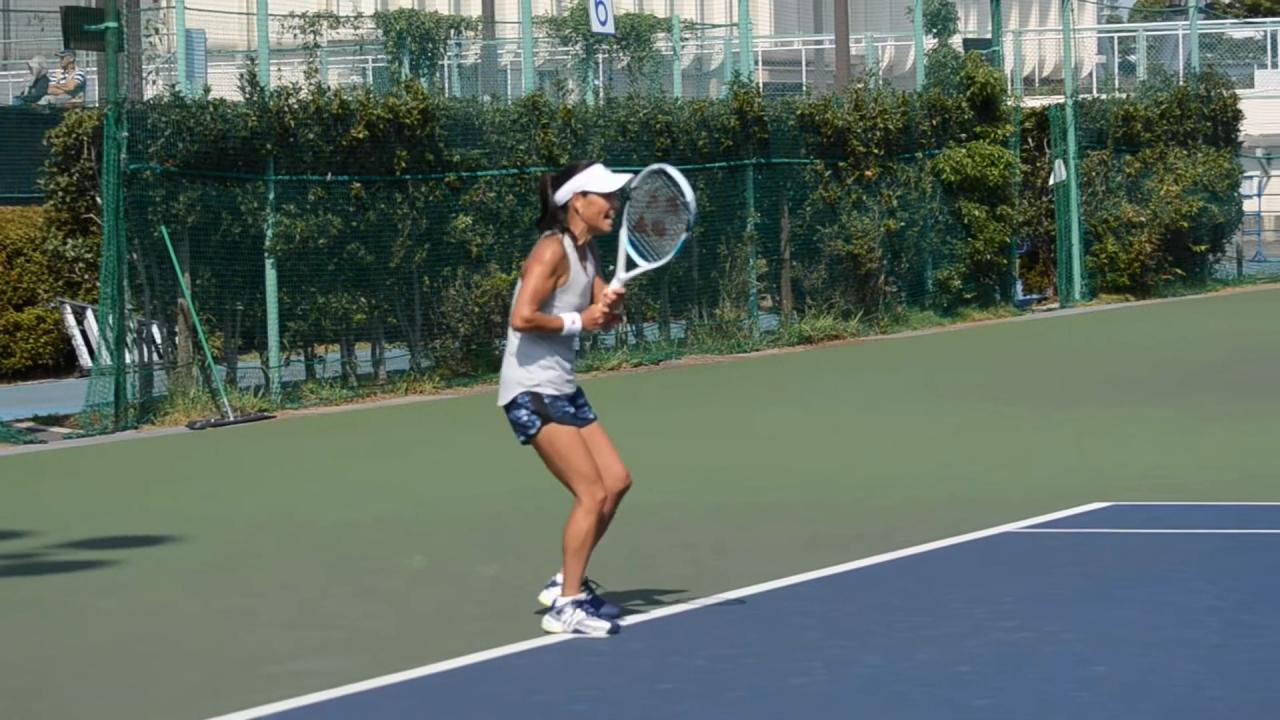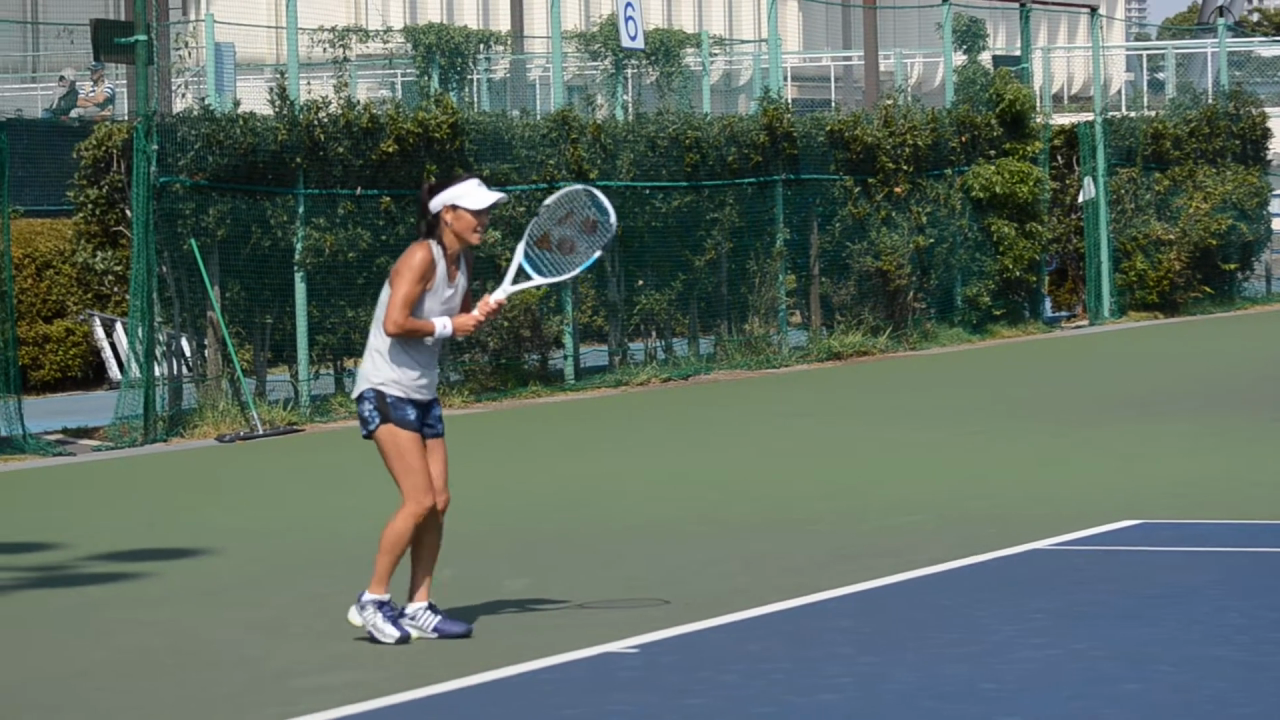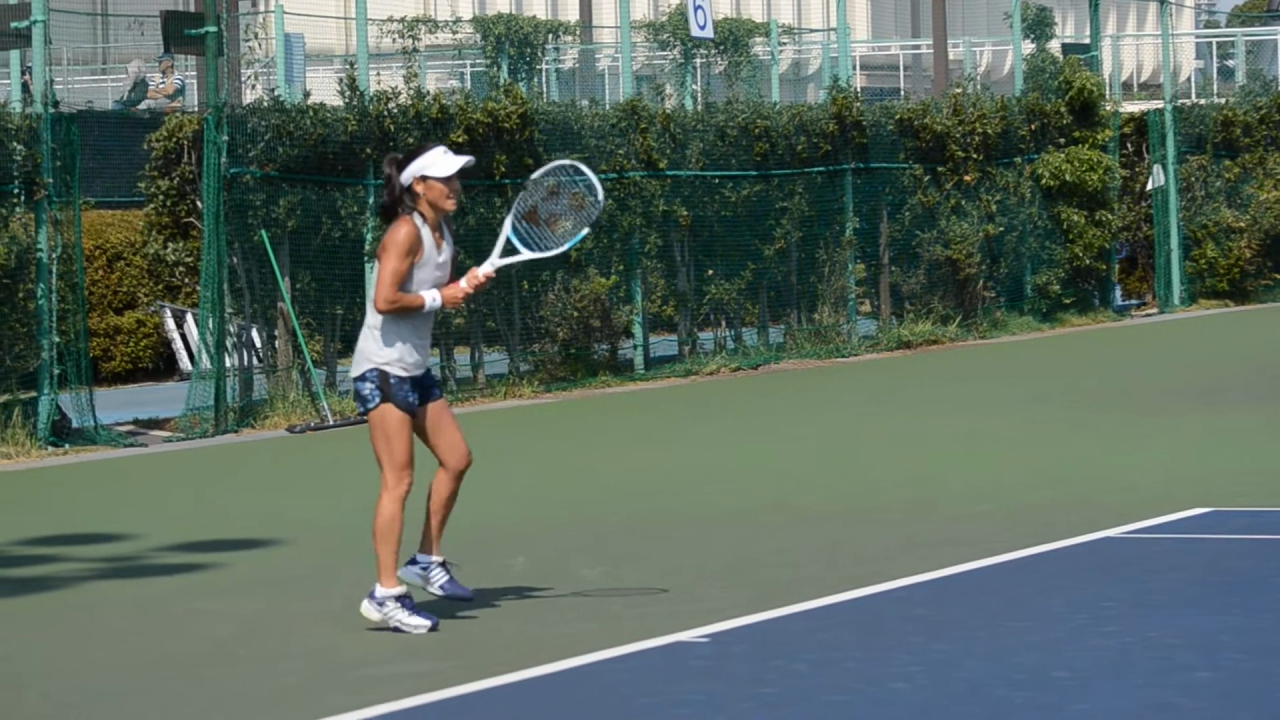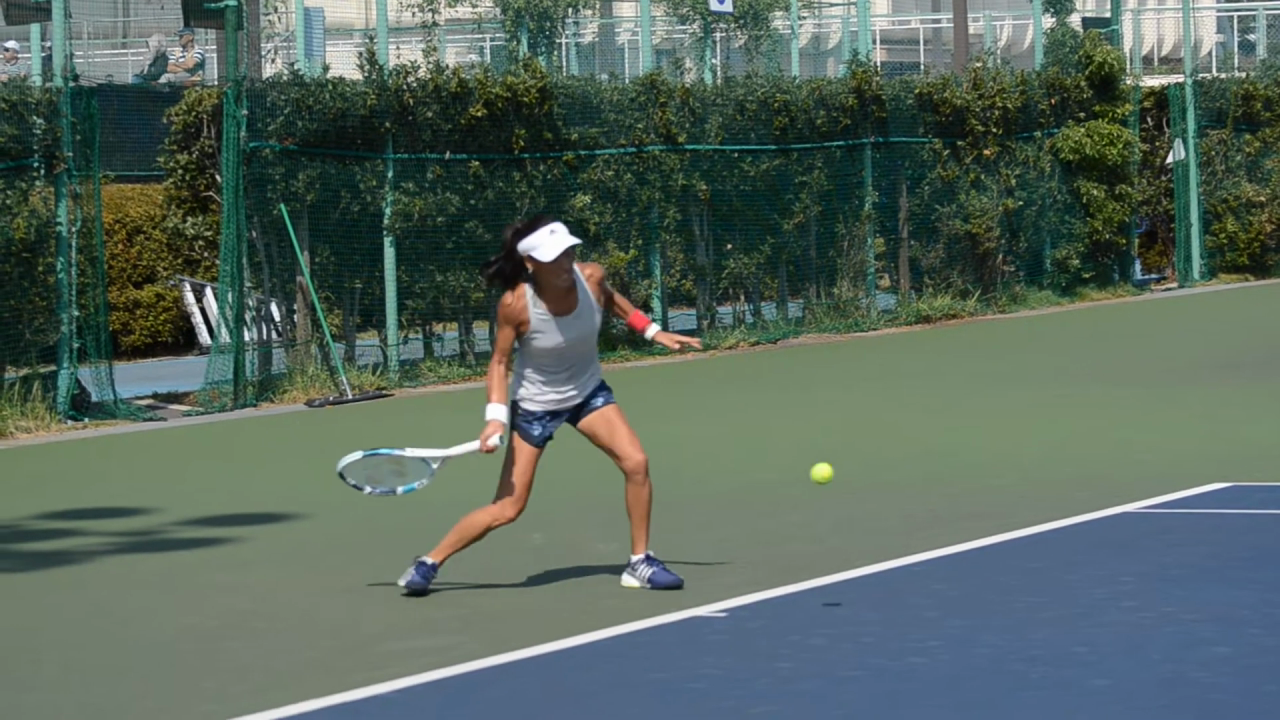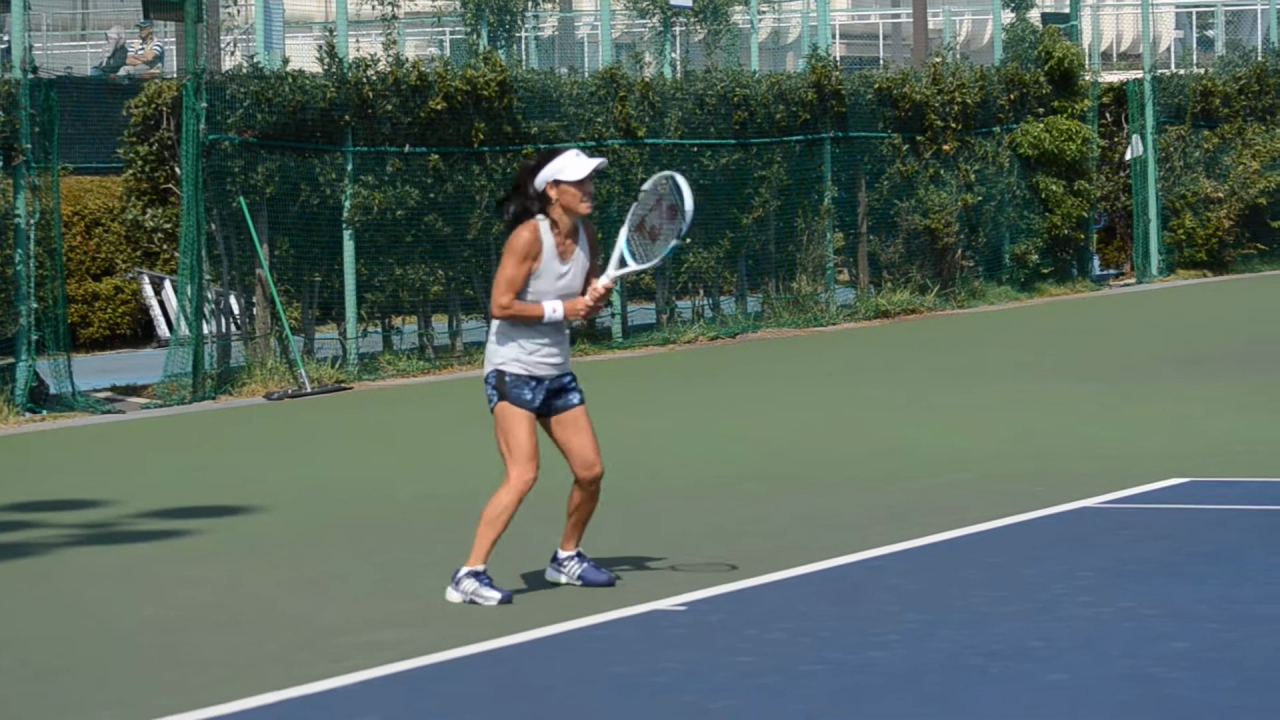
dt=1s
person 1, frame 1
left shoulder: (586, 251)
right shoulder: (551, 250)
left elbow: (604, 322)
right elbow: (522, 318)
left wrist: (609, 304)
right wrist: (576, 322)
left hip: (562, 389)
right hip: (532, 391)
left knee: (617, 481)
right knee: (593, 495)
left ankle: (570, 582)
right ankle: (567, 605)
person 1, frame 2
left shoulder: (463, 262)
right shoulder: (421, 256)
left elbow: (455, 321)
right elbow: (395, 325)
left wrist: (482, 313)
right wrist: (449, 326)
left hip: (422, 393)
right hip: (386, 390)
left knee: (437, 502)
right knee: (418, 502)
left ankle: (419, 608)
right ankle: (373, 597)
person 1, frame 3
left shoulder: (443, 230)
right shoulder: (405, 232)
right elbow: (384, 301)
left wrist: (466, 286)
right wrist: (438, 298)
left hip: (413, 368)
right hip: (383, 369)
left knee: (457, 459)
right knee: (399, 482)
left ankle: (428, 561)
right ankle: (385, 593)
person 1, frame 4
left shoulder: (591, 276)
right shoulder: (516, 302)
left elbow: (611, 302)
right elbow: (499, 361)
left wrist: (655, 333)
right wrist: (495, 415)
left hip: (586, 388)
right hip: (537, 401)
left knee: (636, 463)
right knee: (507, 508)
left ankle: (640, 560)
right ankle: (429, 563)
person 1, frame 5
left shoulder: (586, 233)
right shoulder: (527, 237)
right elbow: (501, 305)
left wrist: (595, 294)
right wrist: (561, 310)
left hip: (555, 372)
right hip: (512, 370)
left knee: (590, 470)
right knee: (523, 477)
left ankle: (567, 557)
right ankle: (470, 574)
